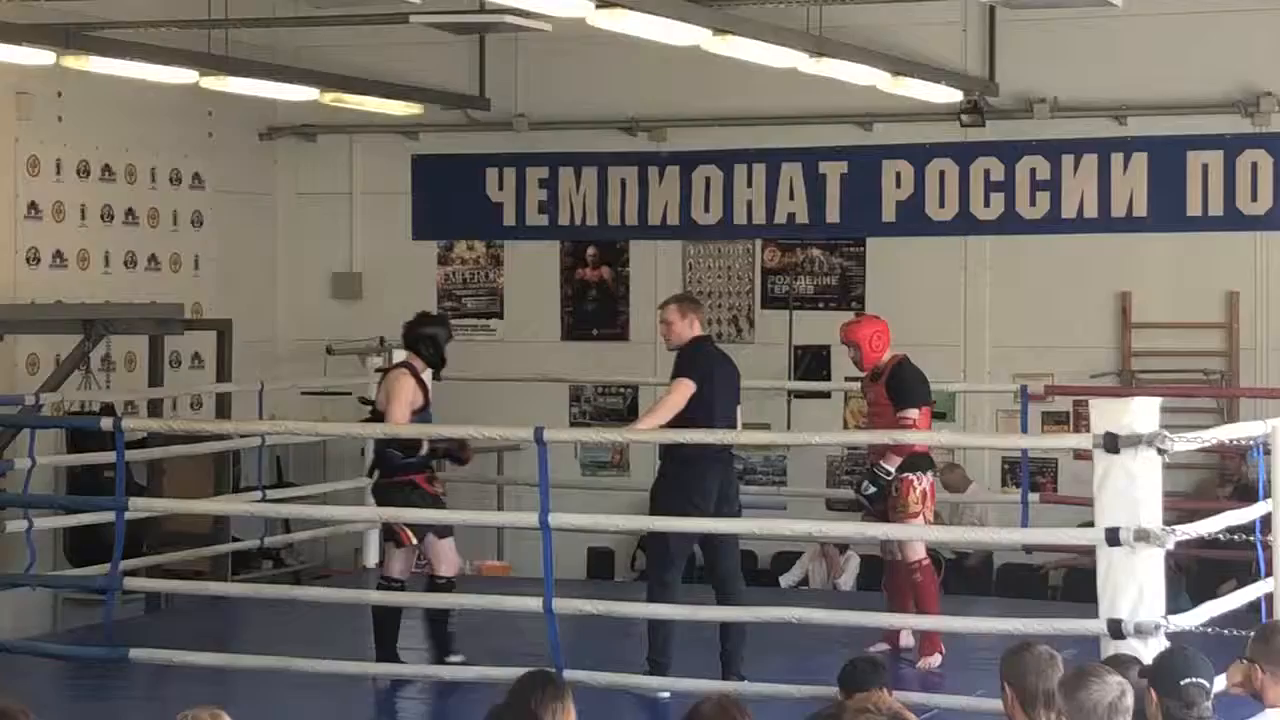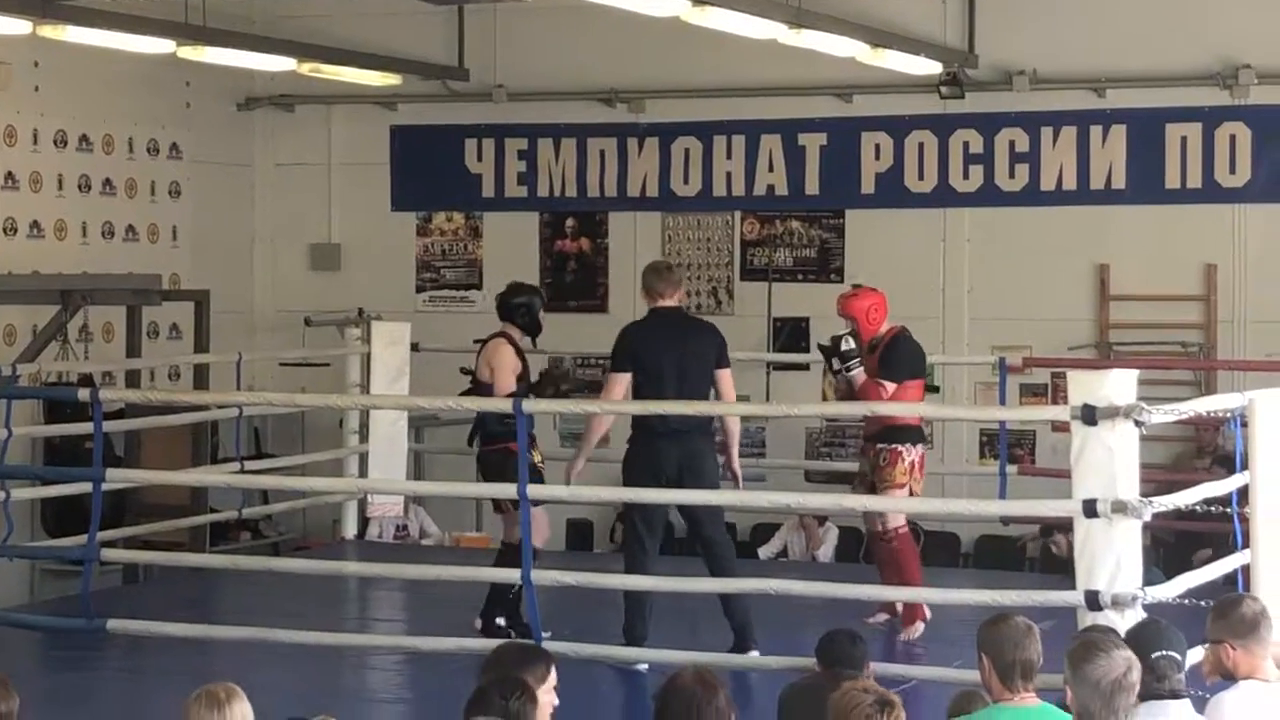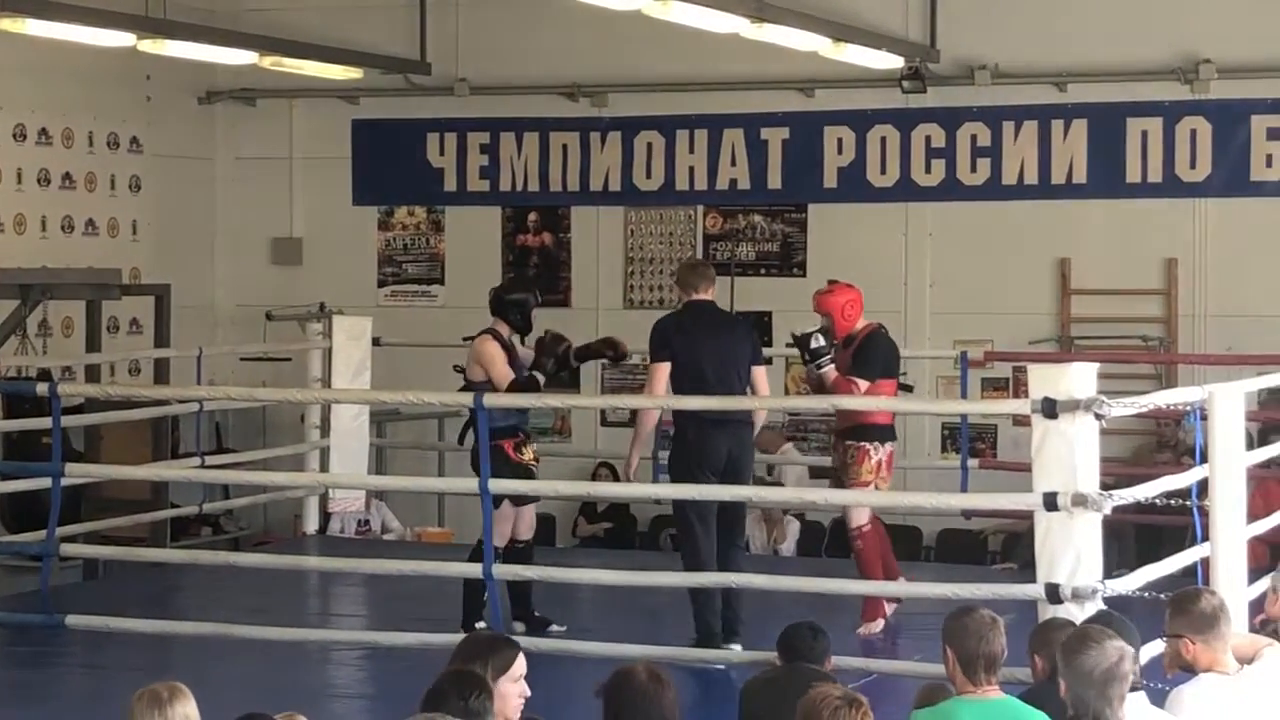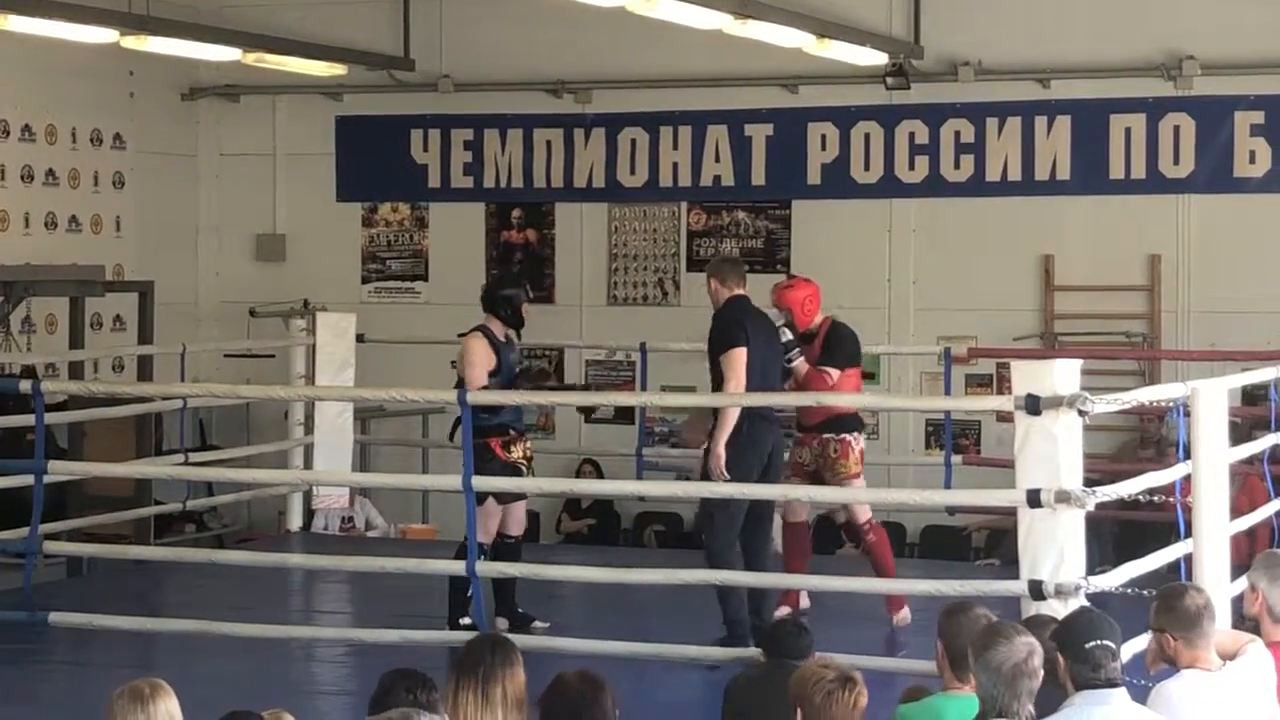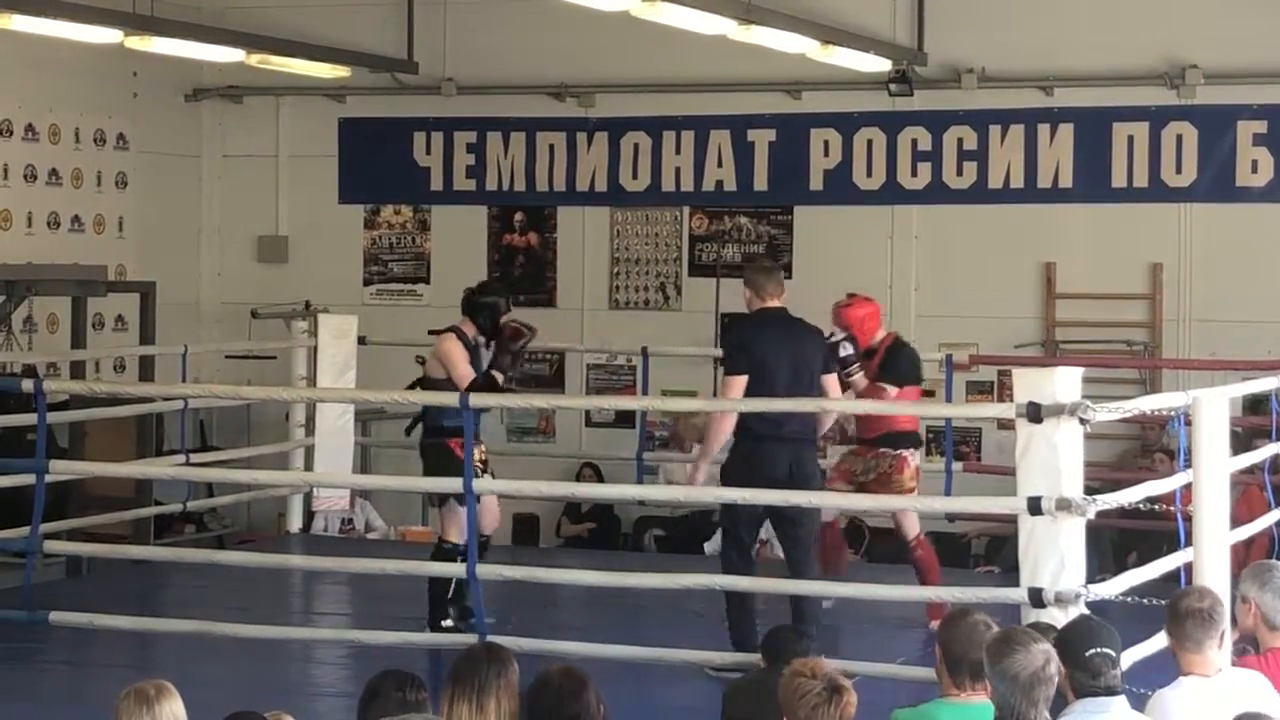
dt=1s
person 1, frame 1
left shoulder: (693, 356)
right shoulder: (726, 363)
left elbow: (675, 399)
left wrist: (633, 429)
left hip: (685, 474)
right hip: (722, 475)
left knee: (663, 576)
right knee: (727, 575)
left ankle: (659, 671)
right ankle: (734, 672)
person 1, frame 2
left shoulder: (633, 335)
right shoulder: (708, 333)
left elbow: (610, 402)
right elbow: (727, 399)
left wrist: (582, 455)
right wrist: (732, 454)
left hip: (650, 449)
right hip: (697, 449)
left knee: (640, 551)
right knee: (716, 544)
left ankle: (636, 643)
right ankle: (745, 638)
person 1, frame 3
left shoulder: (669, 327)
right shoulder: (742, 327)
left elbow: (655, 396)
right elbow: (763, 395)
left wrist: (635, 450)
left hip: (696, 440)
right hip: (738, 439)
left knee: (698, 541)
right knee: (732, 537)
left ankle: (710, 640)
right ankle: (731, 631)
person 1, frame 4
left shoulder: (728, 318)
right shoulder: (765, 323)
left elbow: (735, 383)
left wrist: (718, 442)
right wrist: (707, 418)
left hip: (743, 437)
right hip: (771, 435)
left knee: (720, 536)
right knee: (757, 540)
left ankle: (739, 634)
right ankle: (762, 632)
person 1, frame 5
left shoulder: (743, 335)
right shoulder: (812, 335)
left elbow: (728, 409)
right elbow: (833, 403)
left wrist: (701, 464)
left hip: (755, 455)
right hip: (801, 459)
left knee: (738, 556)
right knee: (803, 558)
left ankle: (746, 654)
person 2, frame 1
left shoulder: (410, 378)
right shoulder: (404, 380)
right elbow: (397, 440)
left wrist: (439, 446)
right wrist: (441, 448)
left hip: (405, 485)
right hip: (407, 487)
left knee: (396, 574)
right knee: (446, 568)
left ankle: (385, 657)
right ankle: (444, 655)
person 2, frame 2
left shoulder: (505, 347)
right shoulder: (502, 349)
right elbow: (506, 407)
left wrist: (539, 389)
left hip: (510, 452)
right hip: (506, 453)
left knee: (516, 539)
right knee: (536, 536)
left ankle: (510, 619)
right ankle: (492, 615)
person 2, frame 3
left shoulder: (504, 345)
right shoulder: (486, 345)
left elbow: (551, 364)
right elbow: (517, 392)
left wrist: (593, 350)
right wrist: (542, 360)
left hip: (516, 448)
right hip: (499, 451)
left knee: (523, 534)
right knee: (497, 538)
left ankle: (524, 615)
right ankle: (472, 620)
person 2, frame 4
left shoulder: (509, 339)
right shoulder: (479, 343)
right wrist: (518, 387)
left hip: (513, 445)
right hip: (491, 447)
left knee: (513, 532)
right knee: (484, 535)
left ankle: (508, 612)
right ankle: (459, 617)
person 2, frame 5
left shoulder: (471, 345)
right shoulder: (450, 344)
left elbow: (487, 391)
right elbow: (476, 393)
left wrist: (509, 354)
right wrist: (504, 356)
left hip: (464, 445)
right hip: (446, 446)
left knee: (488, 521)
right knee: (456, 533)
left ankle: (459, 602)
right ankle: (440, 619)
person 3, frame 1
left shoulder: (905, 375)
right shoulder: (871, 378)
left elbow: (908, 433)
left wrist: (880, 473)
right wrist: (873, 474)
left hip: (909, 474)
right hip: (887, 474)
left knee: (912, 554)
right knee: (892, 554)
left ankle: (933, 642)
right ankle: (900, 631)
person 3, frame 2
left shoulder: (901, 347)
right shoulder: (872, 346)
left elbow: (875, 396)
right elbow: (851, 398)
left wrist: (851, 361)
right wrist: (837, 365)
left hip: (901, 443)
right hip: (877, 443)
left knee: (893, 524)
right knee: (875, 525)
left ankle: (916, 608)
right ankle: (893, 599)
person 3, frame 3
left shoulder: (876, 344)
right shoulder: (847, 342)
left elbow: (849, 393)
right elbow: (824, 388)
left wrist: (823, 358)
right wrist: (809, 357)
left hip: (870, 441)
right hip: (848, 439)
left knee: (856, 522)
right knee: (863, 519)
left ankle: (876, 607)
right ankle: (892, 582)
person 3, frame 4
left shoulder: (840, 336)
right shoulder: (799, 338)
left elbow: (821, 385)
right elbow: (788, 385)
left wrist: (792, 354)
left hip: (841, 434)
right hip: (807, 435)
left knee: (859, 517)
right knee: (793, 515)
left ankle: (896, 600)
right ankle: (794, 595)
person 3, frame 5
left shoulder: (900, 354)
right shoulder: (860, 352)
left elbow: (878, 401)
left wrist: (850, 366)
right wrist: (829, 362)
left hip: (898, 450)
right hip: (864, 447)
left knee: (908, 529)
left ankle: (938, 607)
right ankle: (832, 577)
